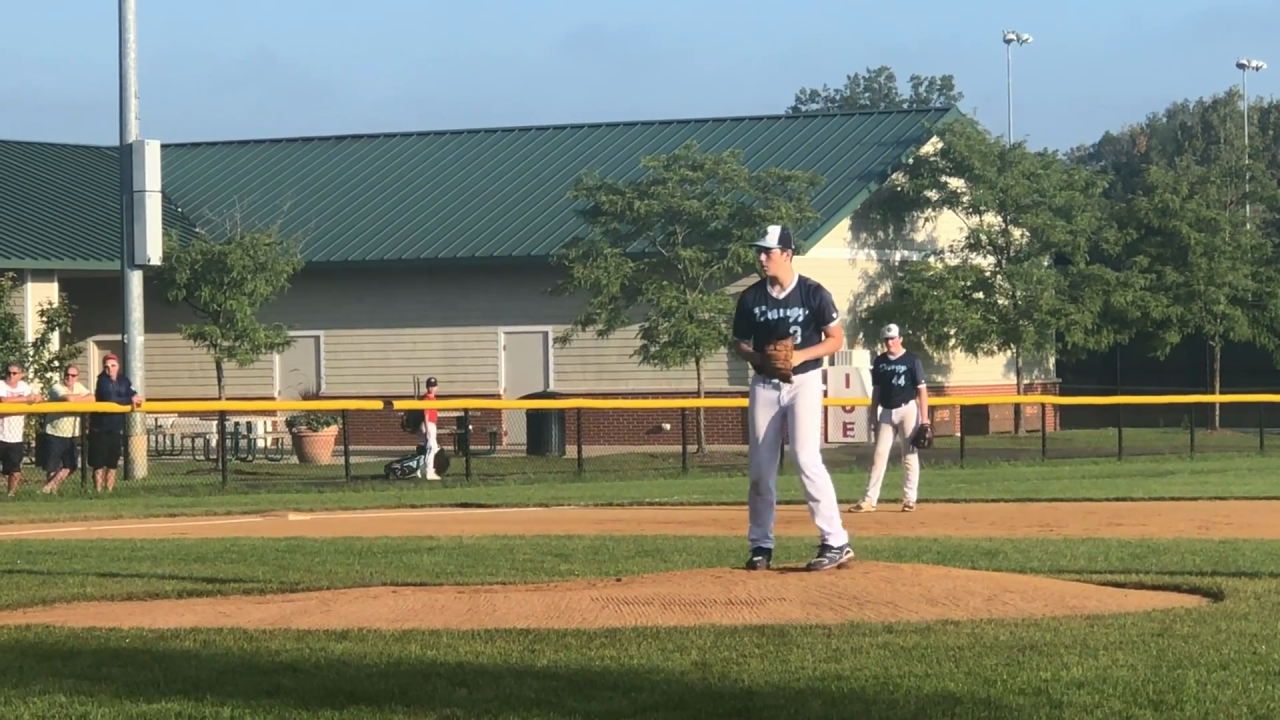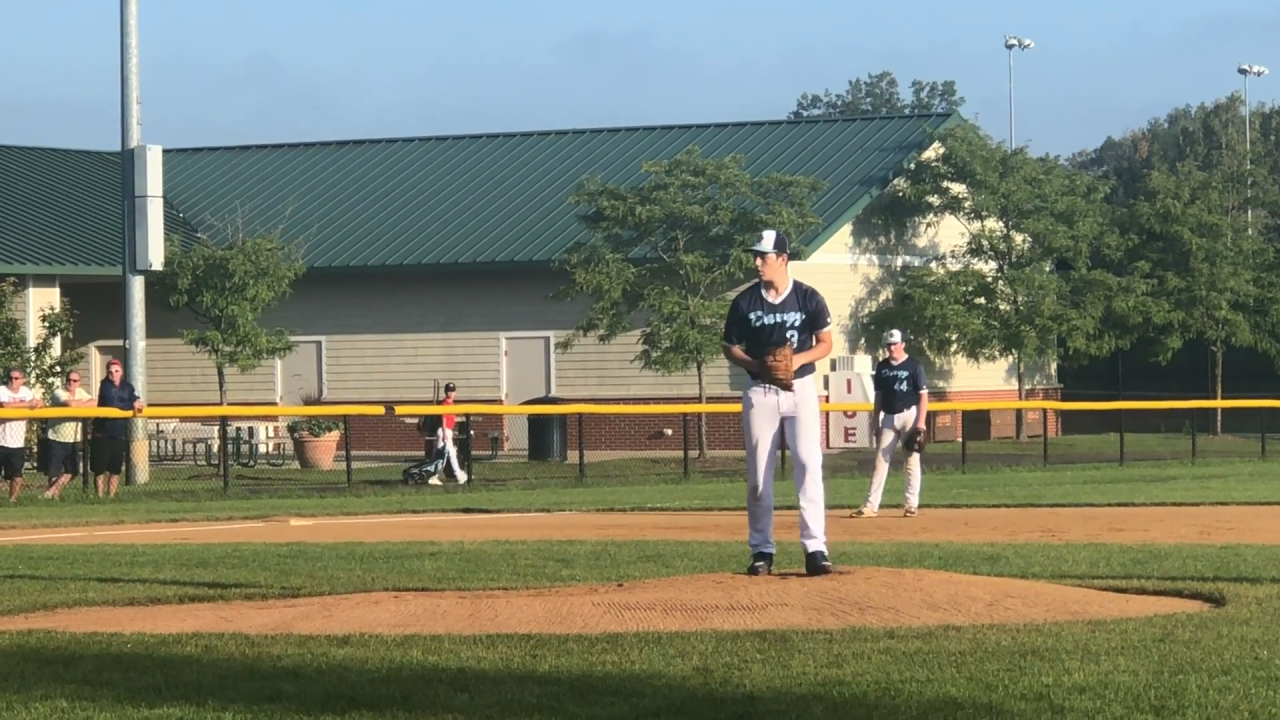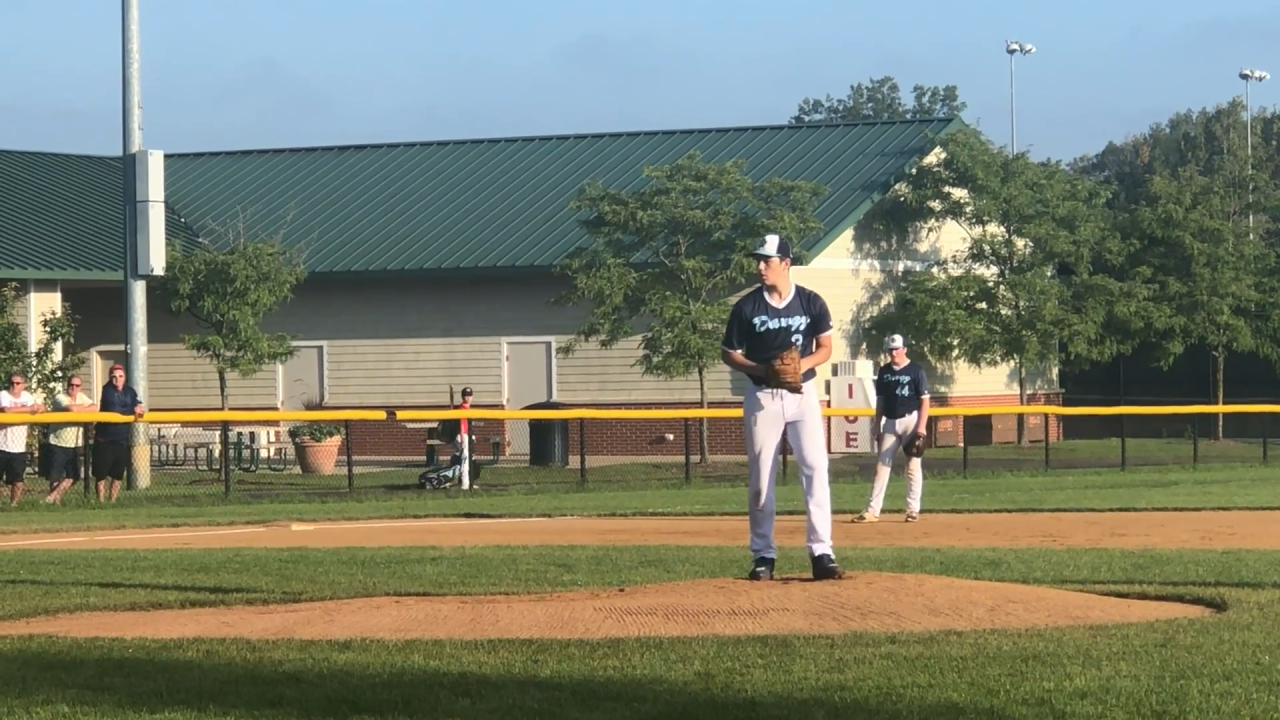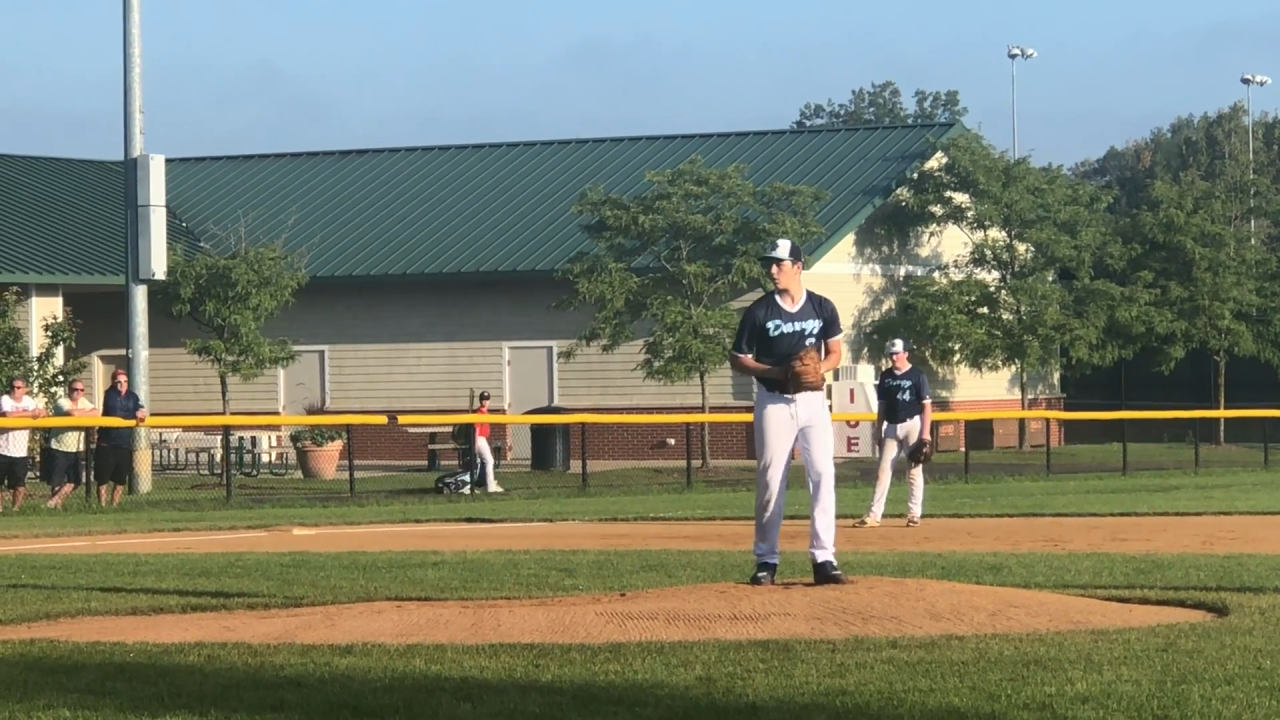
dt=0.2s
person 1, frame 1
left shoulder: (813, 293)
right shoulder: (751, 297)
left elbow: (836, 340)
right elbow: (740, 344)
left wrist: (800, 355)
right wrist: (758, 359)
left hip: (803, 383)
right hip: (765, 386)
left knee: (807, 459)
right knee: (761, 468)
left ankle: (836, 542)
right ankle: (761, 544)
person 1, frame 2
left shoulder: (808, 298)
right shoulder: (744, 302)
left elbow: (825, 344)
right elbow: (730, 348)
left wrist: (796, 360)
right wrist: (755, 364)
left hip: (799, 389)
right hip: (759, 392)
left knee: (808, 463)
right knee: (759, 473)
left ankle: (815, 547)
right ankle: (762, 549)
person 1, frame 3
left shoulder: (811, 302)
right shoulder: (746, 306)
left elbow: (825, 348)
right elbow: (729, 354)
left wrist: (802, 365)
right wrist: (760, 369)
left hip: (801, 393)
right hip: (762, 396)
left knee: (816, 468)
right knee: (761, 478)
left ankle: (822, 553)
right ankle: (764, 555)
person 1, frame 4
left shoulder: (822, 307)
right shoulder: (758, 311)
left elbow: (835, 353)
right elbow: (738, 359)
left wrist: (817, 369)
right wrist: (775, 372)
left hip: (813, 399)
right hip: (773, 401)
left knee: (823, 476)
right knee: (770, 484)
left ankle: (823, 559)
right ankle: (766, 560)
